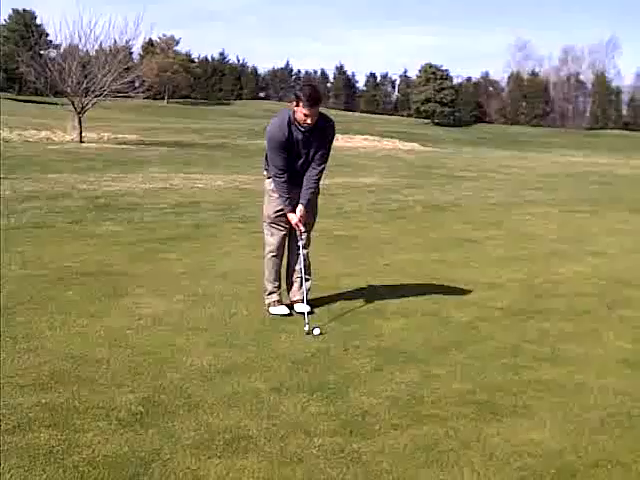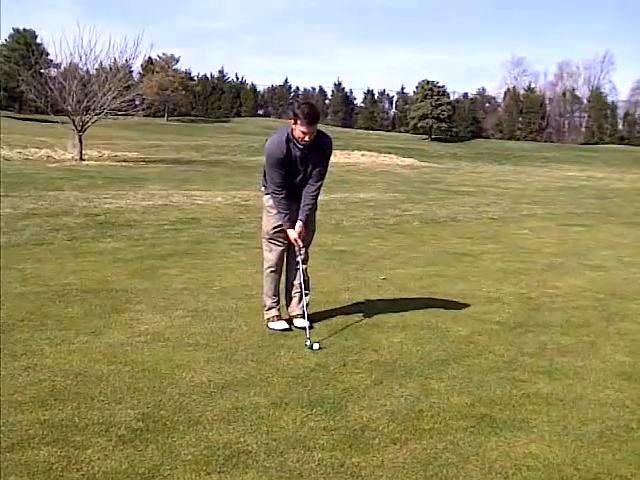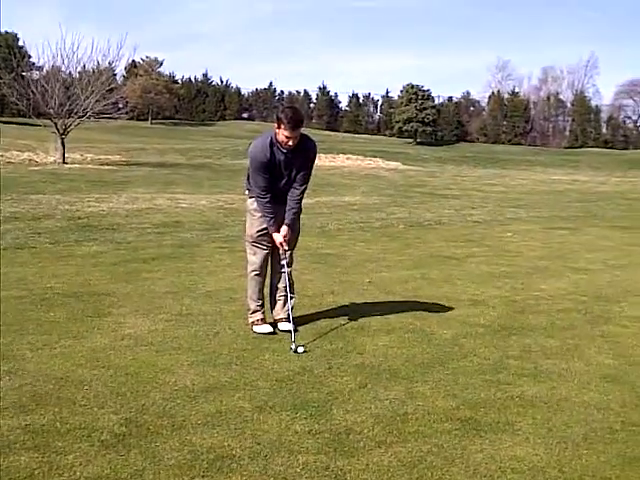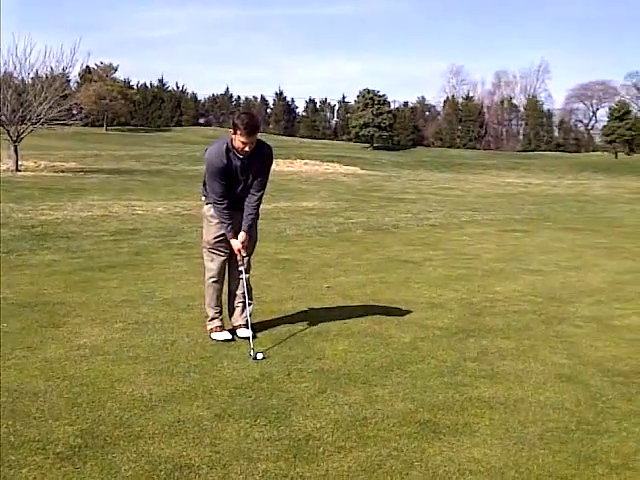
dt=0.5s
person 1, frame 1
left shoulder: (326, 126)
right shoulder: (277, 127)
left elbow: (317, 167)
right elbow: (279, 173)
left wrist: (303, 204)
right wrist: (289, 209)
left hip: (307, 184)
right hip: (278, 183)
left knee: (302, 242)
right knee: (275, 242)
left ankle: (297, 295)
right ankle: (272, 297)
person 1, frame 2
left shoulder: (324, 143)
right shoulder: (276, 145)
left elbow: (314, 183)
right elbow: (278, 189)
left wrist: (301, 219)
right wrist: (288, 225)
left hip: (305, 200)
right hip: (277, 199)
left knee: (301, 257)
right knee: (274, 257)
left ankle: (297, 309)
right ankle: (271, 311)
person 1, frame 3
left shoulder: (308, 147)
right shoulder: (259, 149)
left elbow: (298, 188)
right elbow: (262, 193)
left wrist: (287, 224)
right wrist: (272, 229)
left hip: (289, 203)
right hip: (260, 202)
left knee: (285, 260)
right knee: (258, 260)
left ankle: (281, 313)
right ankle: (256, 315)
person 1, frame 4
left shoulder: (264, 153)
right shoulder: (216, 154)
left elbow: (255, 194)
right elbow: (219, 199)
left wrist: (245, 230)
right wrist: (230, 234)
left hip: (246, 210)
right hip: (217, 209)
left knee: (242, 267)
right knee: (215, 266)
left ankle: (240, 319)
right ankle: (214, 322)
